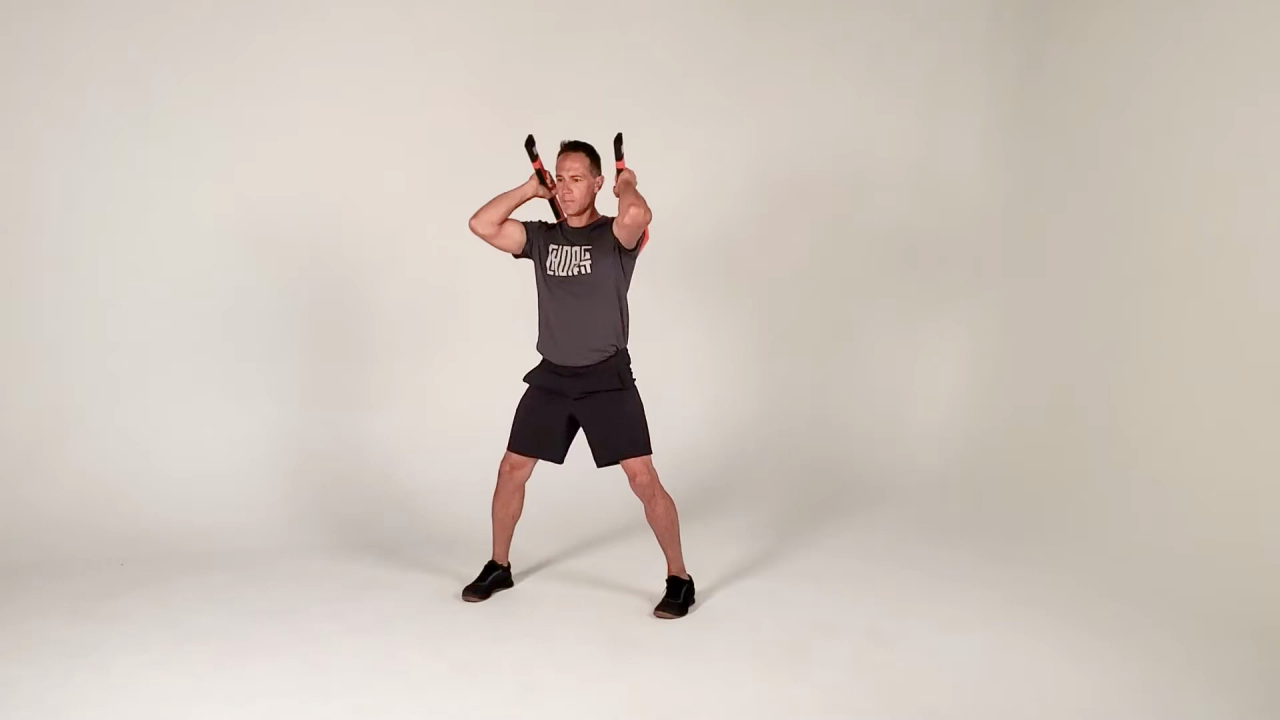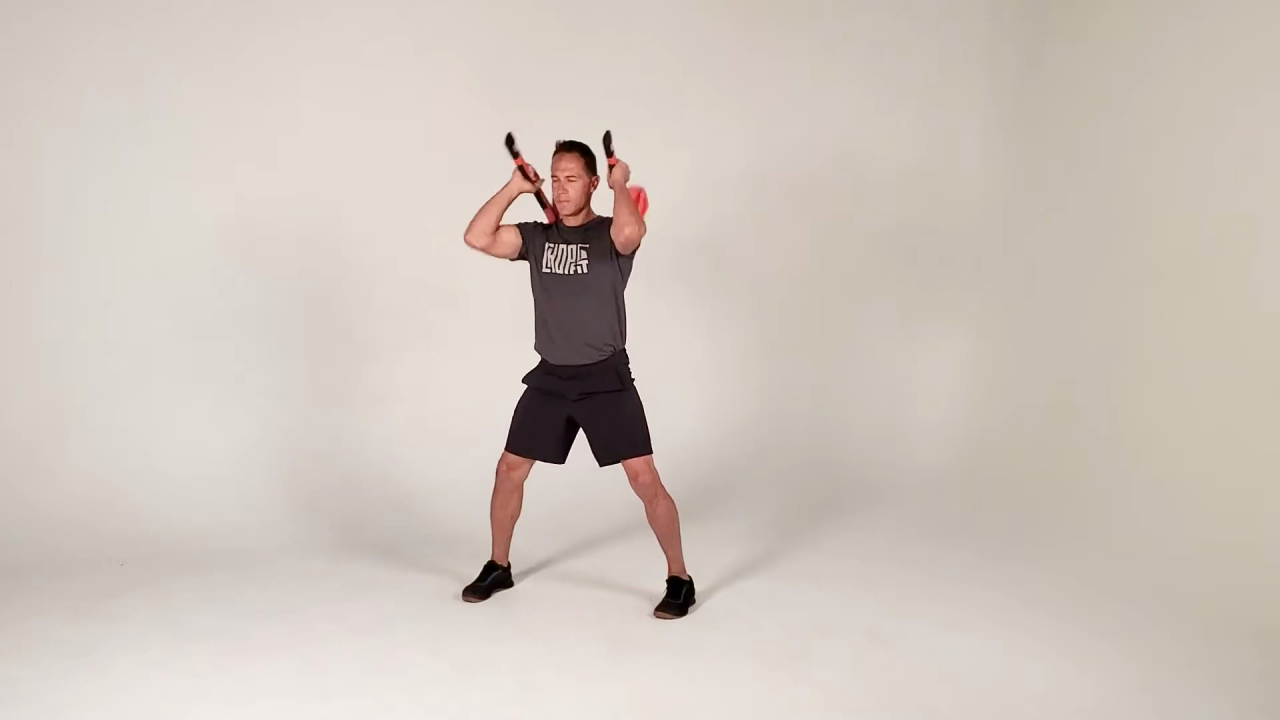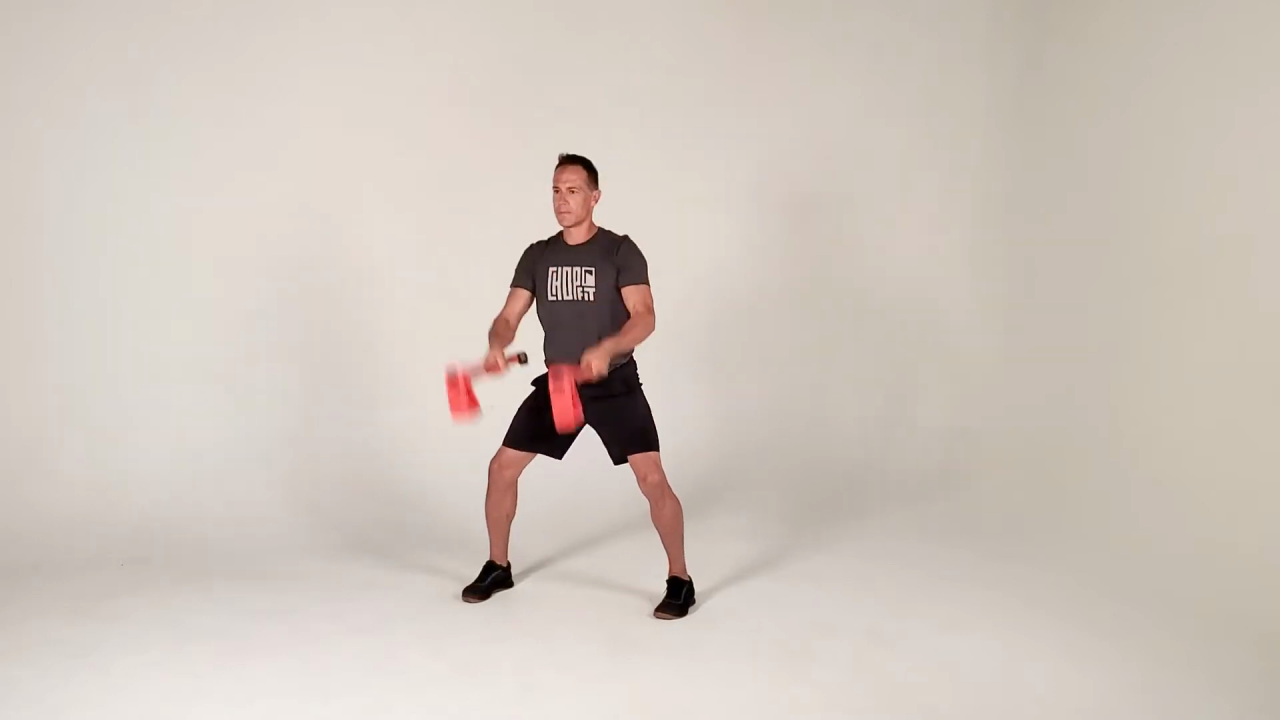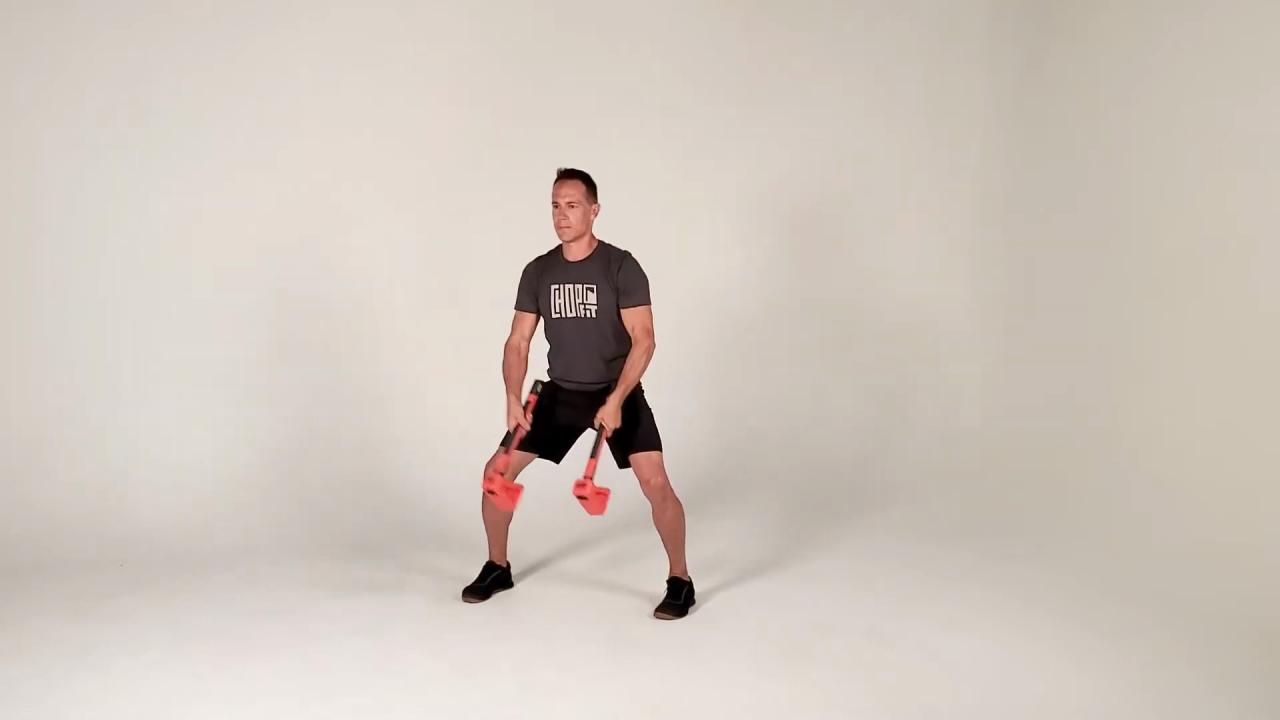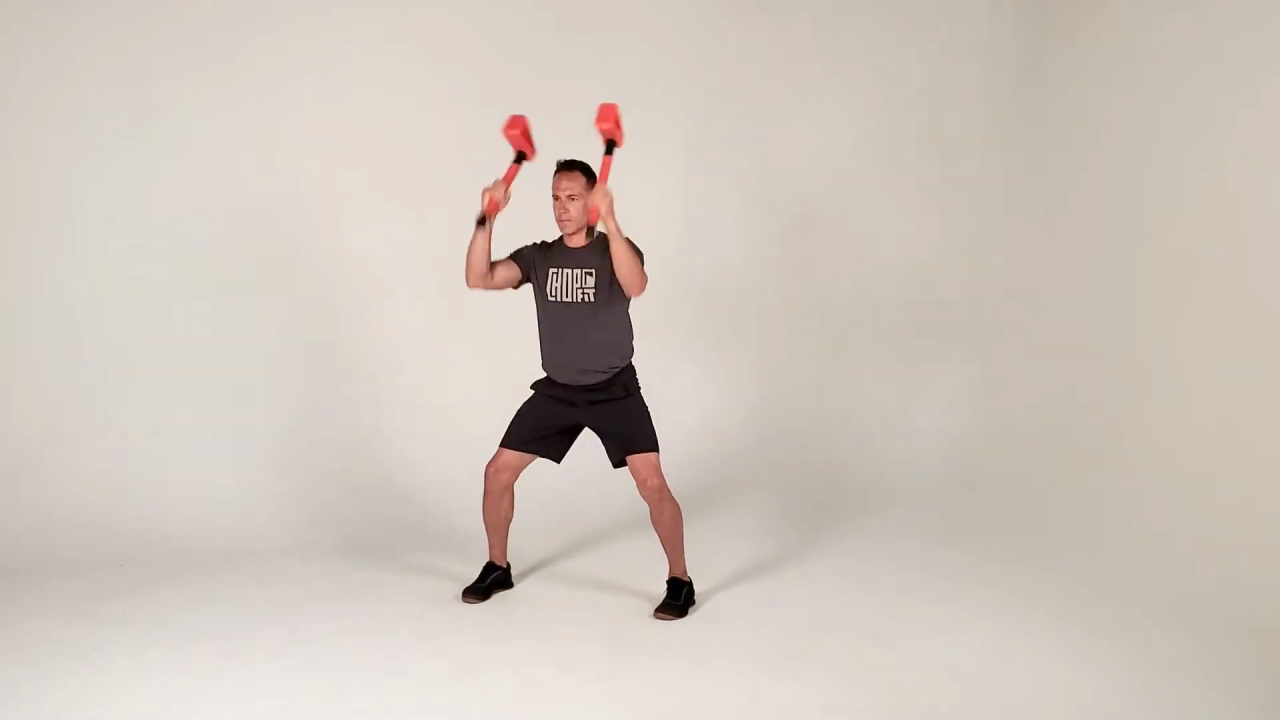
dt=0.4s
person 1, frame 1
left shoulder: (617, 236)
right shoulder: (541, 236)
left elbow: (639, 215)
right elbow: (481, 225)
left wrist: (626, 187)
right wrist: (529, 190)
left hip: (608, 378)
right hip: (551, 378)
left knee: (643, 479)
right knee: (512, 469)
left ankle: (679, 579)
right ankle: (498, 566)
person 1, frame 2
left shoulder: (611, 230)
right shoulder: (535, 236)
left elbow: (631, 232)
right elbow: (476, 239)
left wrist: (619, 185)
right wrist: (513, 189)
left hip: (606, 379)
right hip: (549, 379)
left knee: (644, 480)
right knee: (509, 471)
left ankle: (679, 579)
right ankle: (498, 567)
person 1, frame 3
left shoulder: (621, 251)
right shoulder: (536, 256)
left elbow: (644, 318)
right elbow: (508, 319)
left wrist: (607, 349)
right wrist: (496, 347)
left hip: (615, 383)
right hip: (555, 385)
left knee: (652, 480)
right knee: (501, 470)
left ankle: (679, 580)
right ankle: (498, 567)
person 1, frame 4
left shoulder: (621, 267)
right shoulder: (538, 271)
left elbow: (644, 341)
right elbow: (518, 341)
left wrist: (615, 401)
right wrist: (513, 399)
left hip: (616, 393)
right hip: (560, 392)
left knee: (654, 482)
right knee: (497, 470)
left ankle: (680, 581)
right ankle: (497, 567)
person 1, frame 5
left shoulder: (616, 251)
right shoulder: (537, 257)
left elbow: (635, 286)
right elbow: (477, 278)
left wrist: (609, 219)
right wrist: (485, 219)
left hip: (614, 389)
right hip: (556, 390)
left knee: (652, 483)
right knee: (497, 472)
left ankle: (679, 581)
right ankle: (497, 567)
